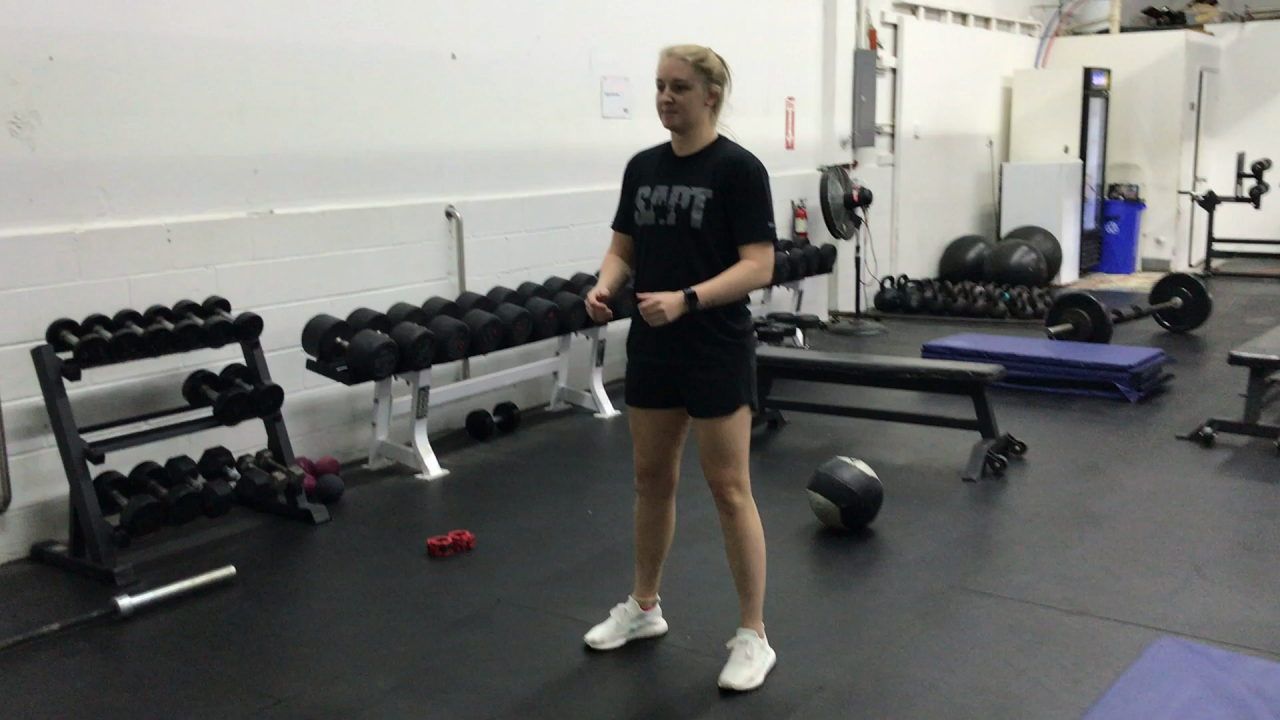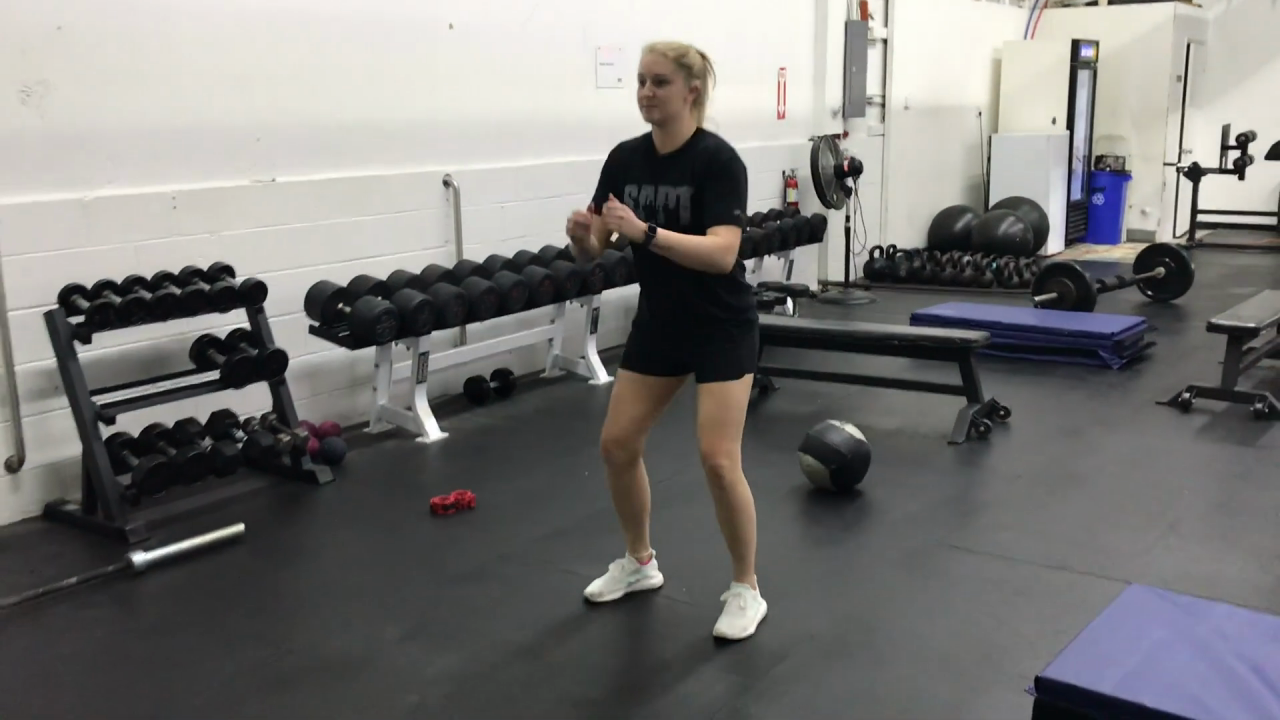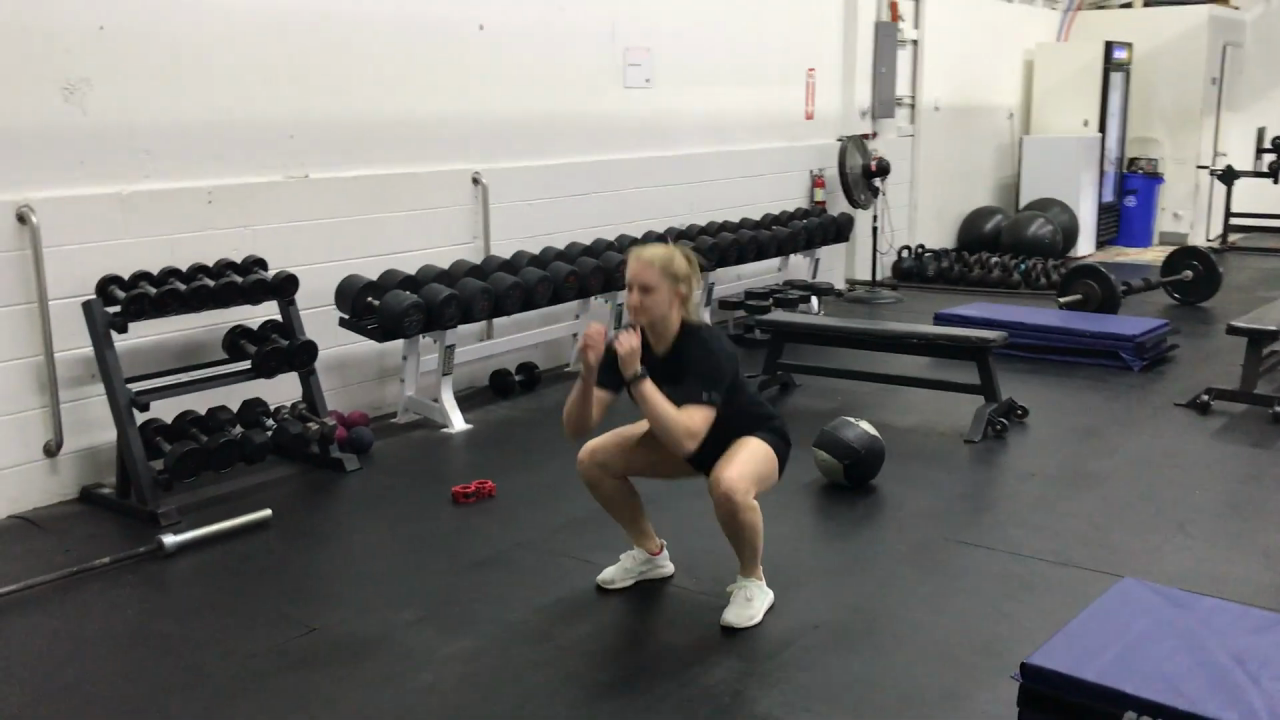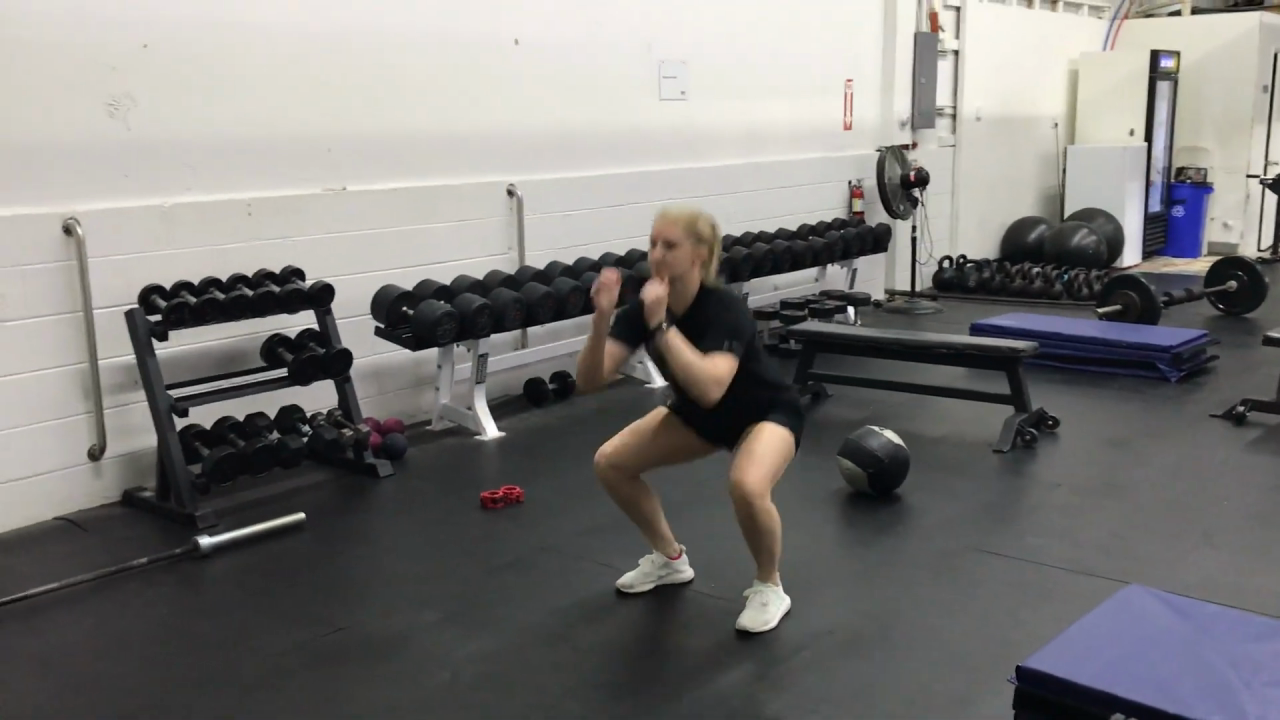
dt=0.5s
person 1, frame 1
left shoulder: (738, 168)
right shoulder: (642, 167)
left elbow: (758, 267)
right elbow: (623, 250)
left wrist: (686, 300)
right wrist: (603, 289)
left hip: (717, 353)
right hip: (650, 349)
left knee: (728, 488)
right knee: (651, 480)
left ankle: (753, 636)
right ankle: (643, 608)
person 1, frame 2
left shoulder: (717, 159)
right shoulder: (624, 158)
left elbow: (722, 253)
right elbow: (594, 244)
left wrist: (643, 232)
right wrist: (583, 232)
left hip: (721, 327)
right hip: (657, 324)
left knee: (717, 459)
right knee: (617, 445)
left ankle: (746, 589)
right ankle: (639, 563)
person 1, frame 3
left shoulder: (708, 348)
right shoulder: (626, 345)
left elbow: (685, 439)
right elbow: (575, 428)
left wrist: (636, 375)
right wrist: (588, 372)
left hip: (756, 438)
left knee: (728, 486)
right knee: (593, 461)
left ankle: (751, 581)
right ankle: (650, 553)
person 1, frame 4
left shoulder: (726, 308)
right shoulder: (643, 308)
left elbow: (709, 387)
right elbow: (590, 381)
left wrist: (661, 324)
right wrist: (601, 319)
left hip: (767, 413)
right hip: (696, 411)
left knee: (746, 486)
right knee: (610, 462)
left ankle: (769, 587)
right ankle: (669, 557)
